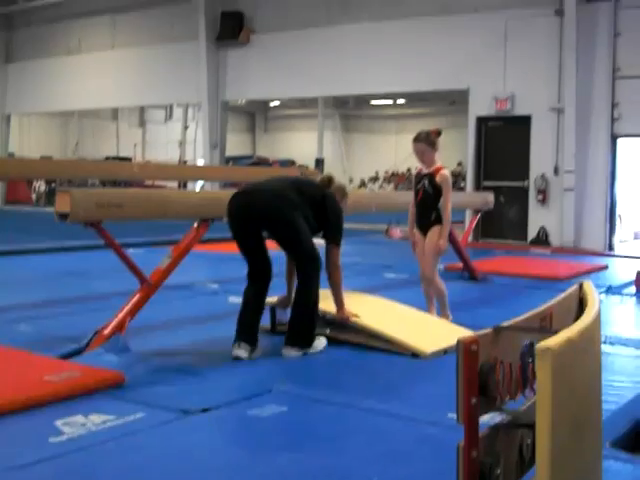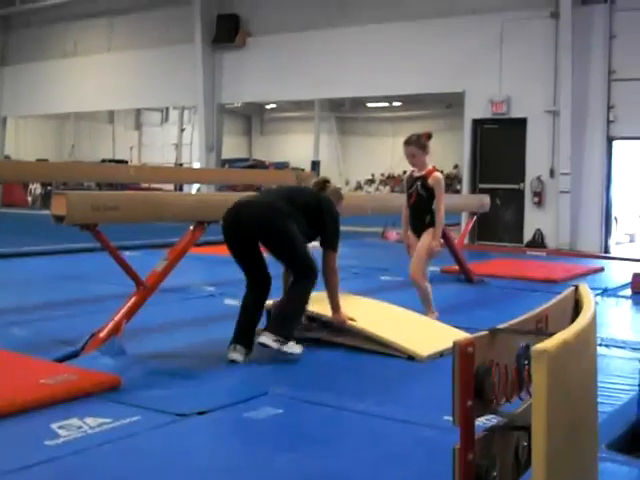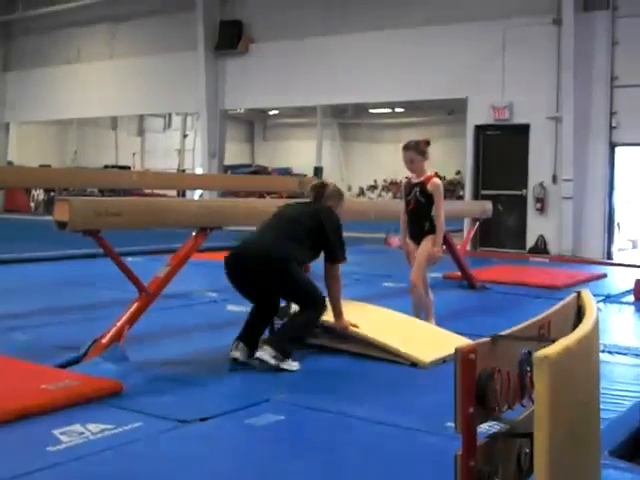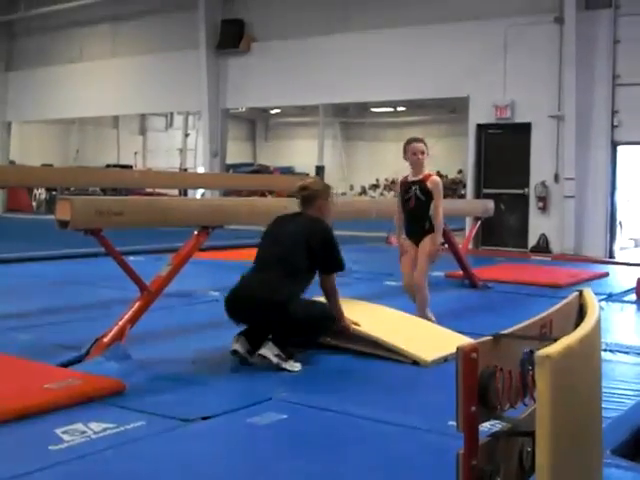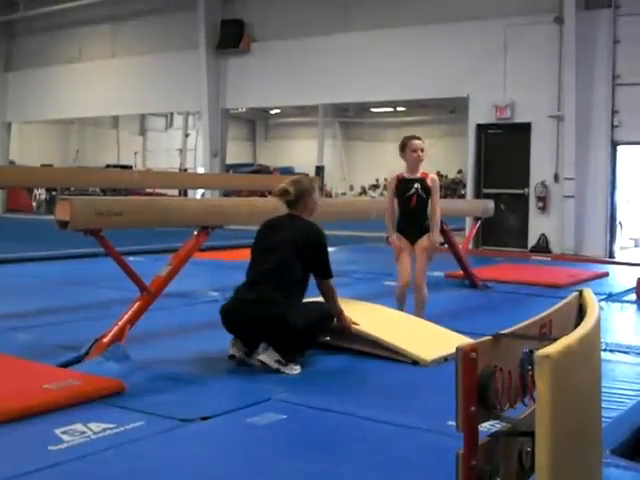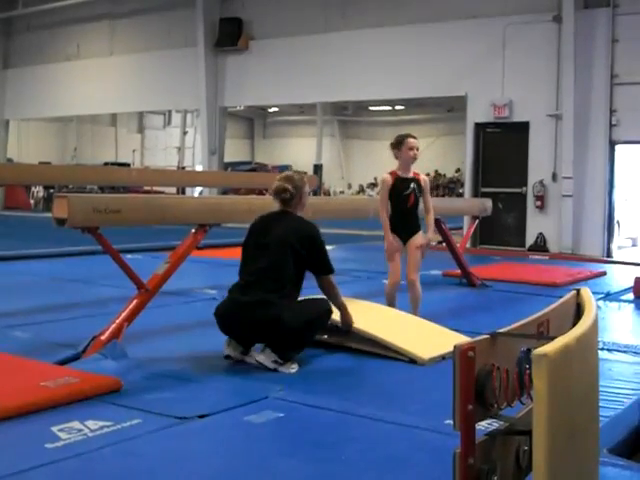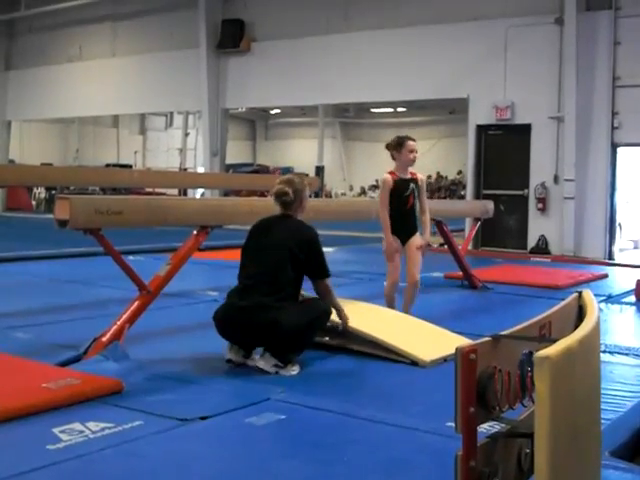
dt=0.2s
person 1, frame 1
right shoulder: (331, 204)
left elbow: (292, 255)
right elbow: (333, 264)
left wrist: (289, 295)
right wrist: (340, 307)
right hip: (277, 207)
left knee: (259, 273)
right knee: (310, 266)
left ankle: (243, 342)
right ankle: (300, 343)
person 1, frame 2
right shoulder: (328, 208)
left elbow: (290, 258)
right elbow: (330, 268)
left wrist: (286, 298)
right wrist: (336, 311)
left hip: (234, 216)
right hip: (268, 218)
left knee: (258, 282)
right knee: (306, 273)
left ankle: (239, 346)
right ankle: (276, 334)
person 1, frame 3
left shoulder: (295, 209)
right shoulder: (329, 217)
right elbow: (332, 276)
left wrist: (289, 300)
right wrist: (339, 317)
left hip: (236, 261)
right hip: (272, 260)
left knee: (268, 300)
right knee: (315, 303)
left ankle: (243, 346)
right ankle: (275, 350)
person 1, frame 4
left shoulder: (280, 221)
right shoulder: (321, 229)
right elbow: (328, 283)
right wrist: (339, 318)
right hip: (274, 302)
right knee: (325, 315)
left ankle: (246, 341)
right ankle: (279, 349)
person 1, frame 5
left shoulder: (267, 226)
right shoulder: (313, 232)
right elbow: (325, 285)
right wrist: (340, 316)
right hip: (271, 318)
right knee: (325, 314)
left ankle: (243, 344)
right ankle: (279, 354)
person 1, frame 6
left shoulder: (259, 223)
right shoulder: (307, 230)
right elbow: (326, 282)
right wrist: (344, 311)
right hip: (267, 318)
right knee: (322, 309)
left ankle: (238, 344)
right ankle: (276, 354)
person 1, frame 7
left shoulder: (259, 227)
right shoulder: (305, 233)
right elbow: (321, 286)
right wrist: (339, 311)
right hip: (266, 323)
right knee: (321, 309)
left ankle: (240, 349)
right ankle: (276, 358)
person 2, frame 1
left shoulder: (443, 174)
right shoulder: (417, 174)
left elbow: (447, 207)
left wrist: (444, 237)
right wrist: (411, 230)
left hip: (435, 226)
right hip: (420, 227)
left knee: (432, 275)
right knee: (423, 275)
left ankle: (445, 313)
right ankle: (431, 312)
person 2, frame 2
left shoulder: (435, 177)
right shoulder: (409, 177)
left elbow: (440, 210)
left wrist: (437, 239)
right wrist: (405, 233)
left hip: (429, 229)
right hip: (414, 230)
left knee: (416, 275)
right knee: (420, 276)
left ankle: (432, 311)
right ankle: (428, 313)
person 2, frame 3
left shoulder: (434, 183)
right shoulder: (406, 184)
left elbow: (440, 216)
left wrist: (438, 245)
right wrist: (404, 240)
left hip: (428, 236)
right hip: (413, 237)
left knee: (415, 281)
right knee: (422, 283)
left ankle: (418, 320)
right ankle: (430, 319)
person 2, frame 4
left shoulder: (433, 181)
right shoulder: (402, 183)
left elbow: (438, 213)
right elbow: (400, 213)
left wrist: (437, 242)
right wrist: (399, 239)
left hip: (427, 235)
right hip: (409, 237)
left knee: (420, 282)
right knee: (408, 283)
left ankle: (421, 320)
right ankle: (426, 313)
person 2, frame 5
left shoulder: (431, 179)
right shoulder: (395, 181)
left elbow: (435, 211)
right elbow: (390, 212)
left wrist: (434, 238)
right wrist: (392, 238)
left hip: (423, 234)
right hip: (402, 234)
left knee: (419, 282)
right knee: (404, 281)
person 2, frame 6
left shoulder: (422, 180)
right shoulder: (388, 179)
left elbow: (428, 210)
right elbow: (383, 211)
left wrist: (429, 235)
right wrist: (388, 238)
left hip: (415, 232)
right hip: (395, 232)
left knee: (413, 279)
right knee: (394, 279)
left ankle: (416, 317)
person 2, frame 7
left shoulder: (419, 179)
right shoulder: (388, 179)
left elbow: (424, 210)
right elbow: (383, 212)
left wrist: (426, 236)
right wrist: (388, 240)
left hip: (413, 233)
right hip: (394, 233)
left knee: (414, 279)
right knee: (393, 280)
left ankle: (405, 314)
